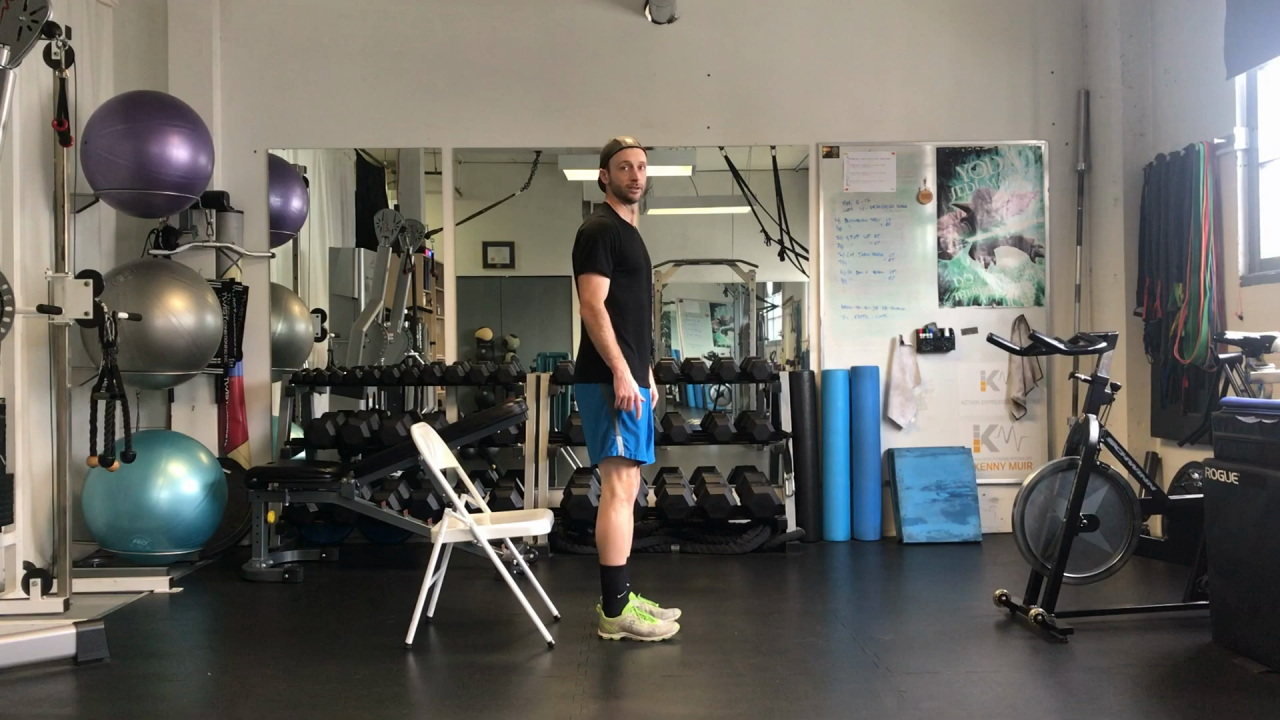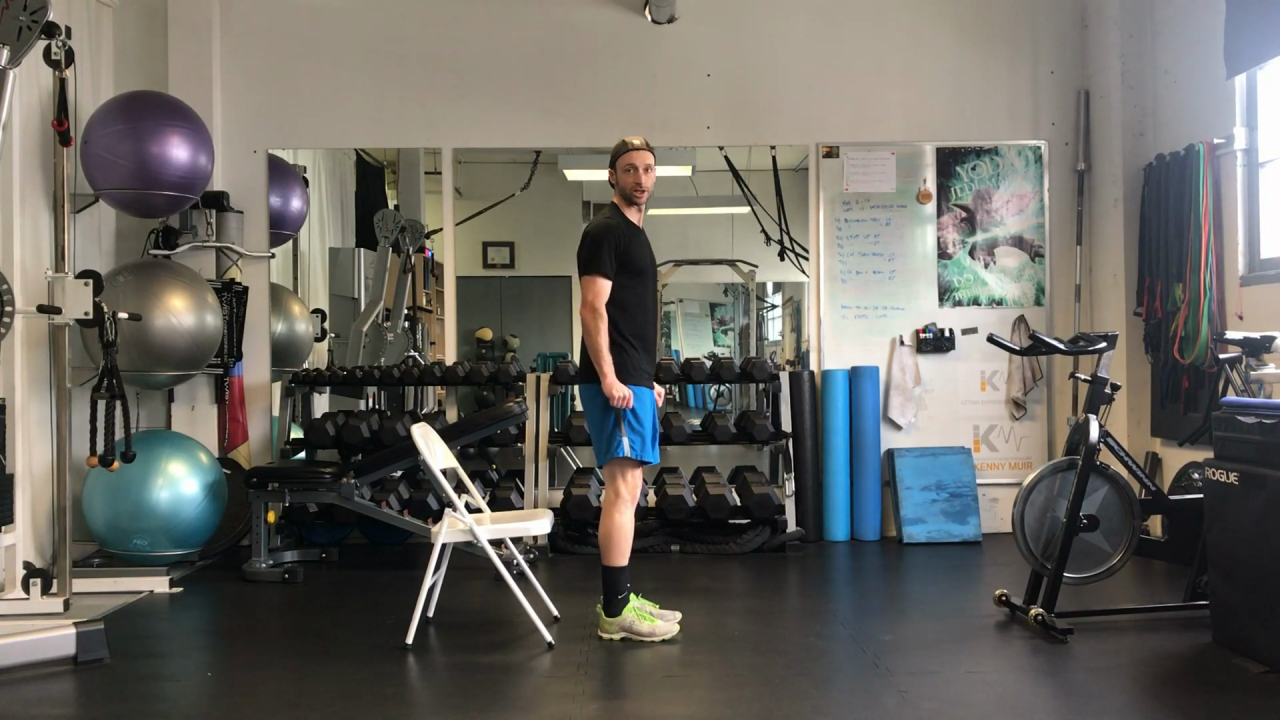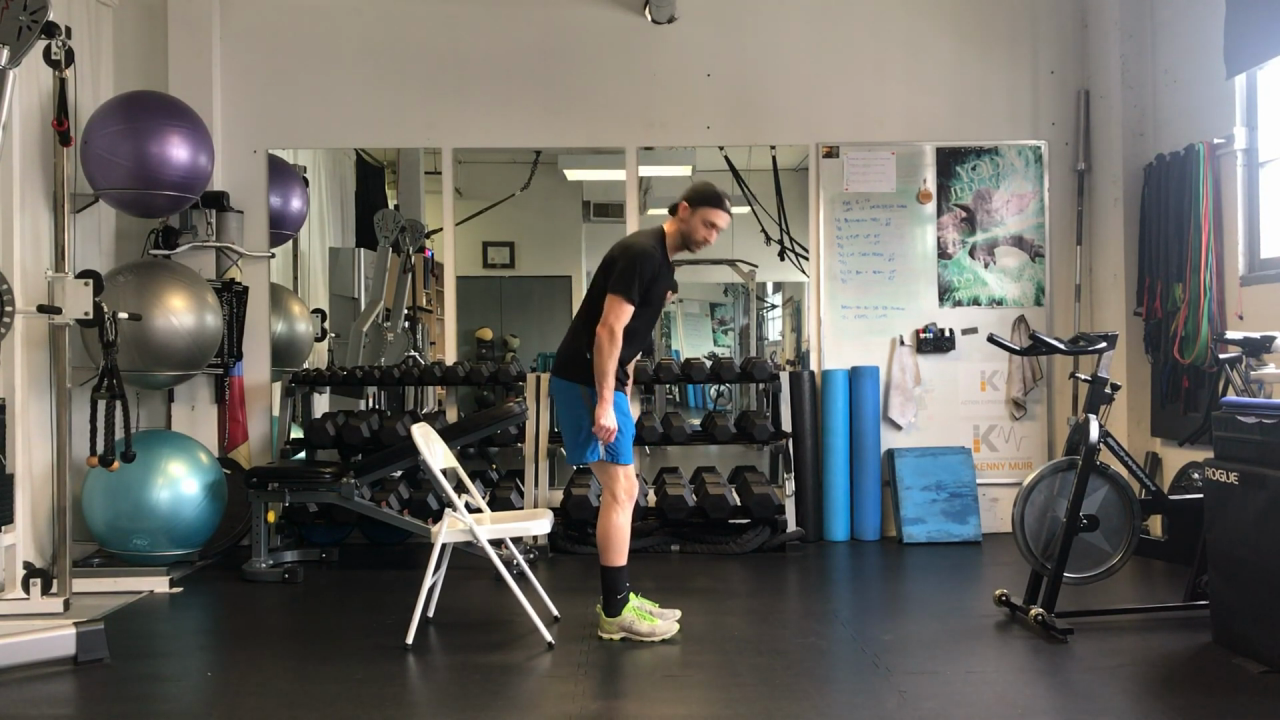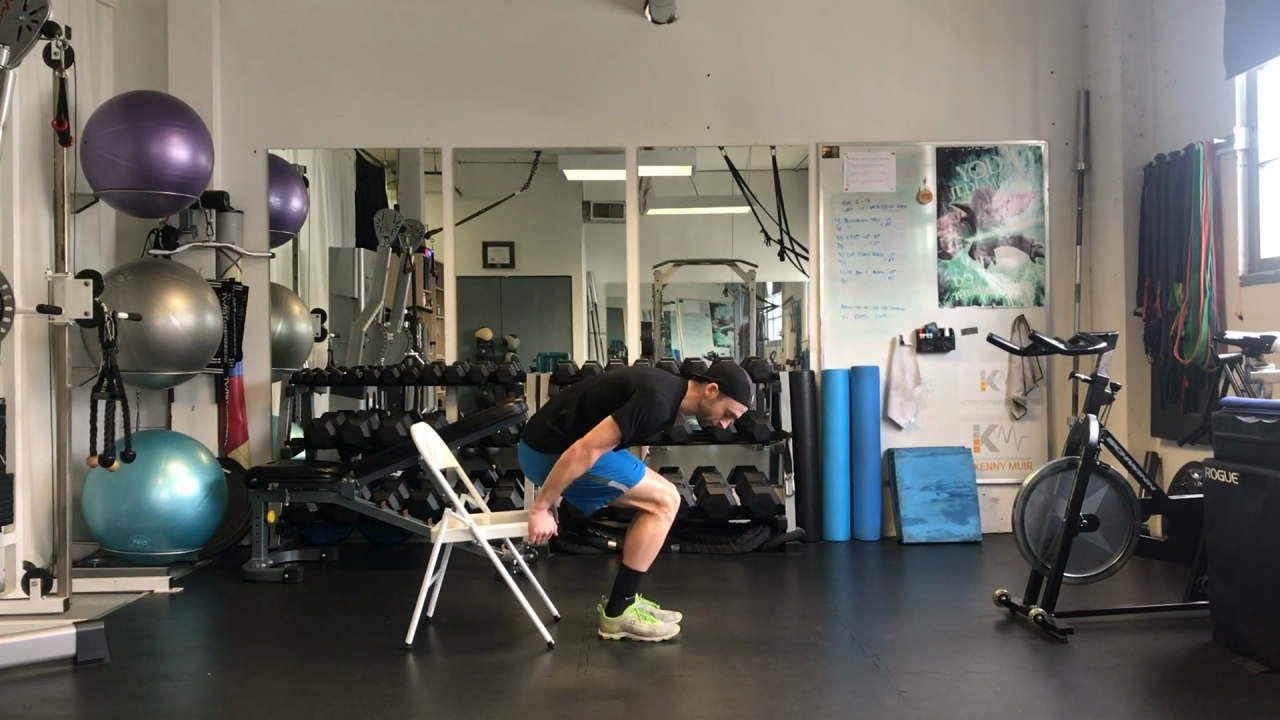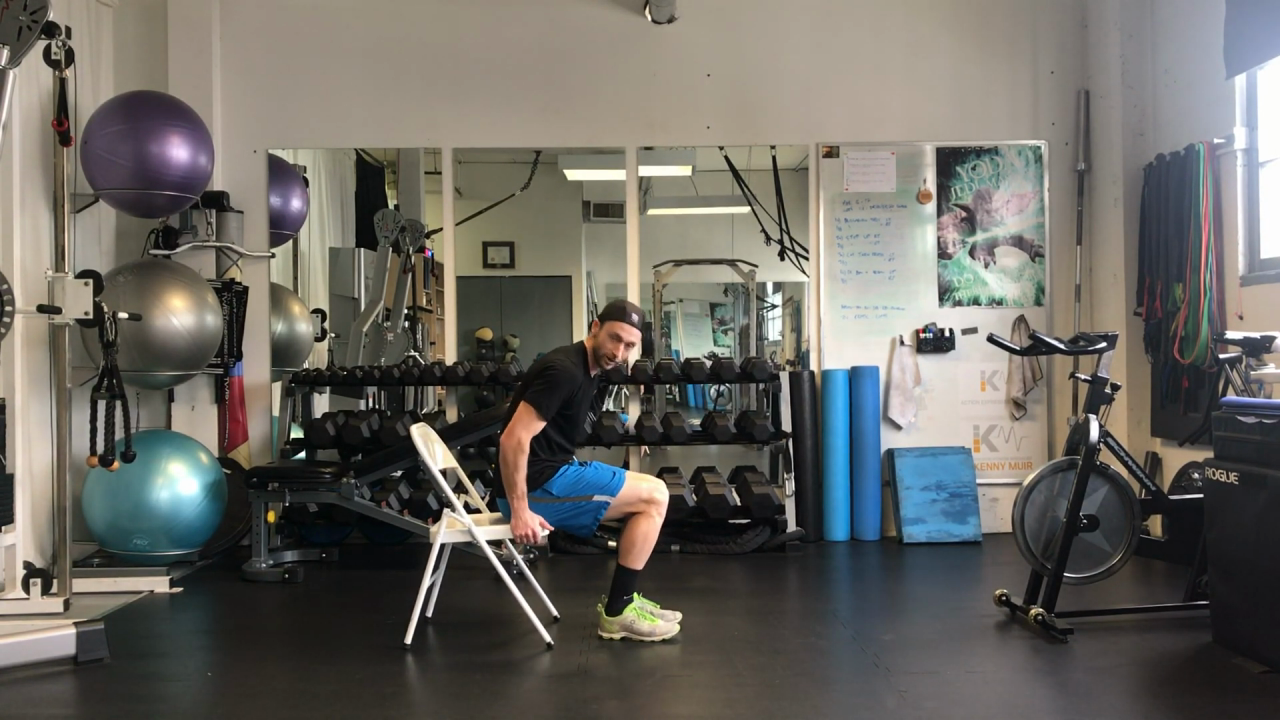
dt=1s
person 1, frame 1
left shoulder: (628, 232)
right shoulder: (600, 230)
right elbow: (594, 307)
left wrist: (645, 373)
right wrist: (622, 375)
left hip: (630, 378)
right hip: (612, 380)
left knee: (627, 488)
right knee: (618, 489)
left ankle: (621, 598)
right ankle: (615, 610)
person 1, frame 2
left shoulder: (635, 233)
right shoulder: (606, 231)
right elbow: (592, 309)
right wrist: (608, 378)
left hip: (634, 379)
right hip: (617, 381)
left knee: (629, 489)
right knee: (623, 489)
left ankle: (621, 599)
right ankle: (616, 610)
person 1, frame 3
left shoulder: (660, 261)
right shoulder: (643, 254)
right elbow: (608, 331)
left wrist: (622, 397)
right wrist: (604, 404)
left hip: (599, 381)
right hip: (583, 379)
left knee: (623, 489)
right knee: (619, 491)
left ankle: (619, 599)
right ankle: (615, 612)
person 1, frame 4
left shoulder: (667, 390)
right shoulder: (658, 400)
right elbow: (583, 451)
left wrist: (551, 496)
right wrist: (540, 508)
left hip: (555, 444)
right hip: (552, 451)
left knee: (660, 498)
right knee: (664, 502)
left ankle: (623, 600)
right ankle: (617, 613)
person 1, frame 5
left shoulder: (589, 372)
right shoulder: (564, 371)
right elbow: (513, 440)
right wrist: (519, 511)
left hip: (552, 476)
right hip: (538, 485)
left knee: (646, 497)
right knee: (654, 496)
left ankle: (623, 599)
right ankle: (617, 614)
